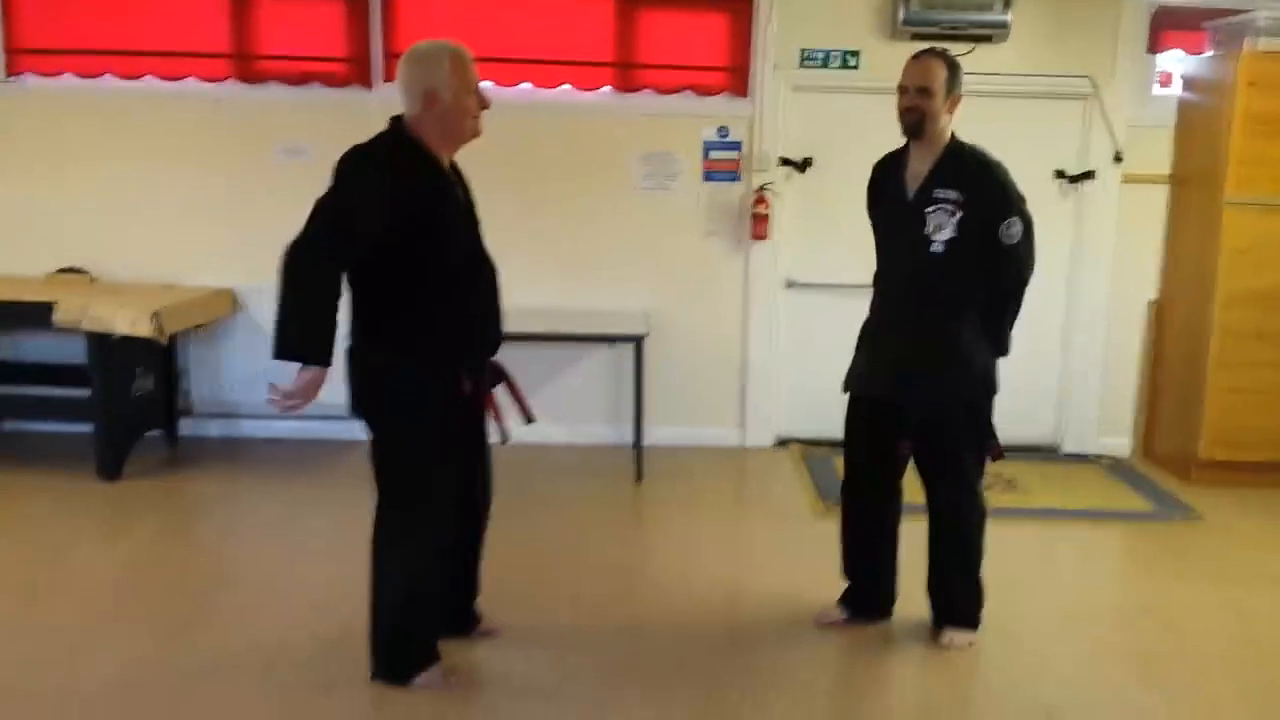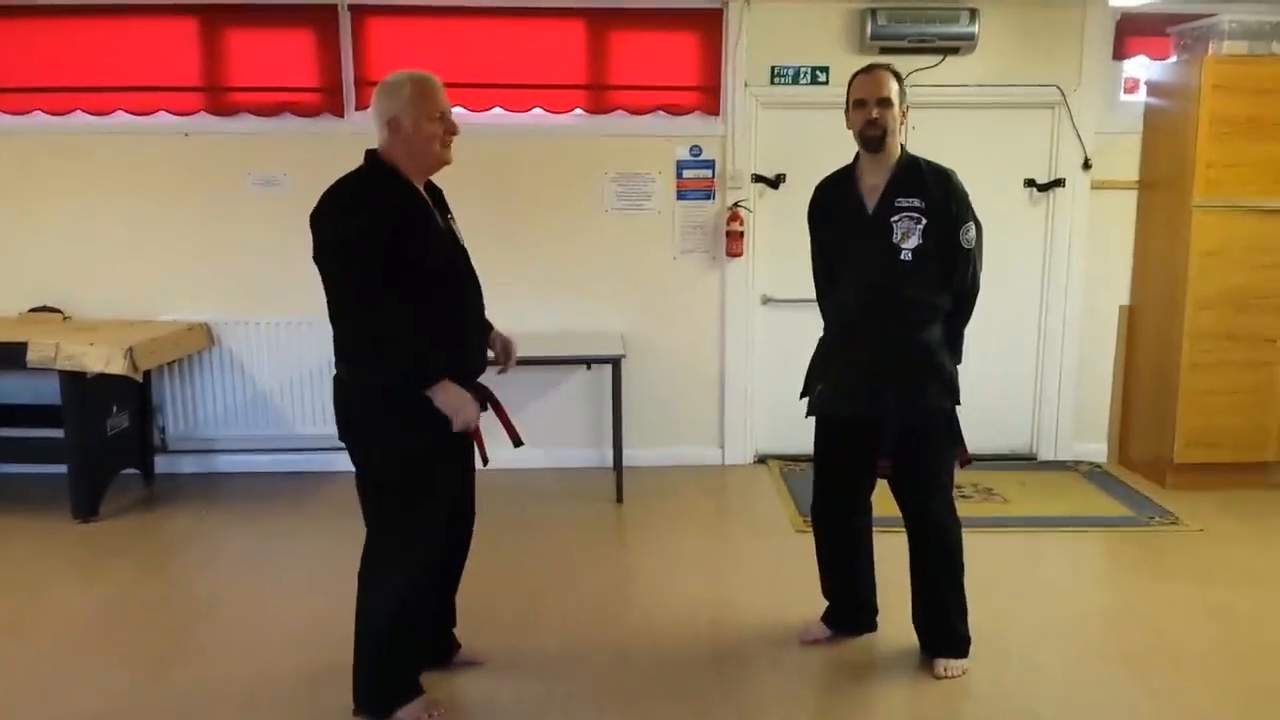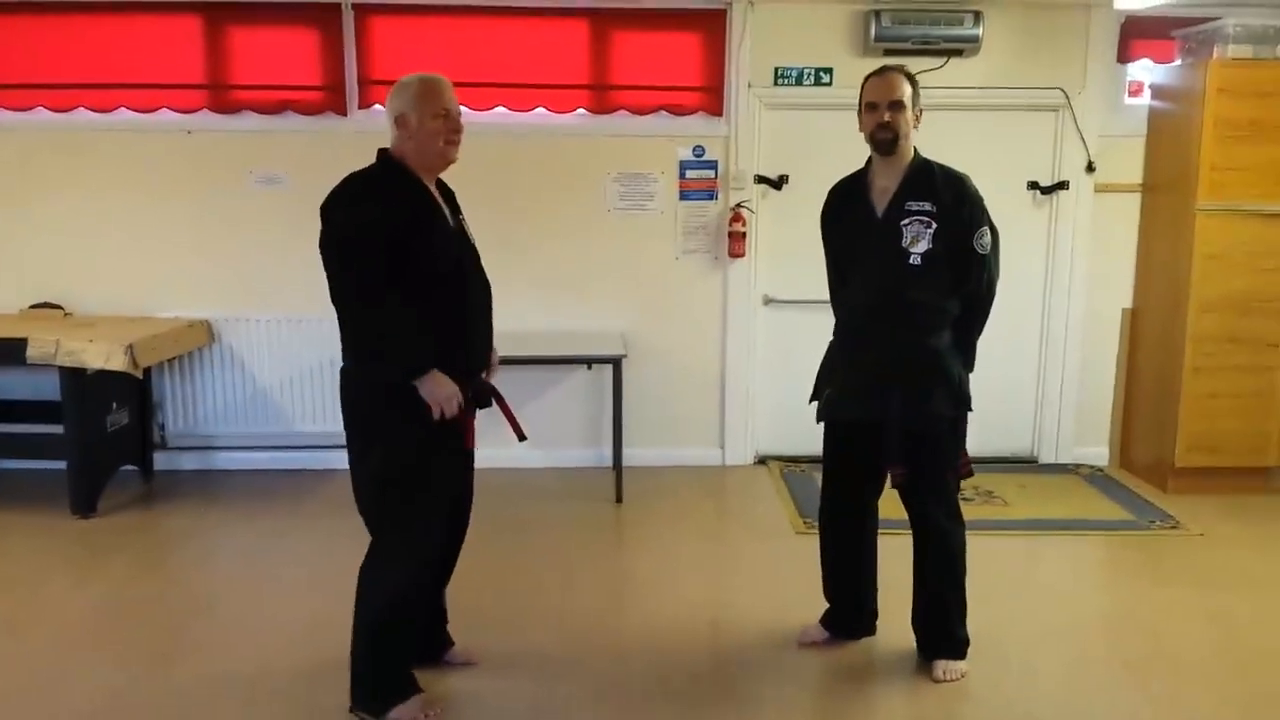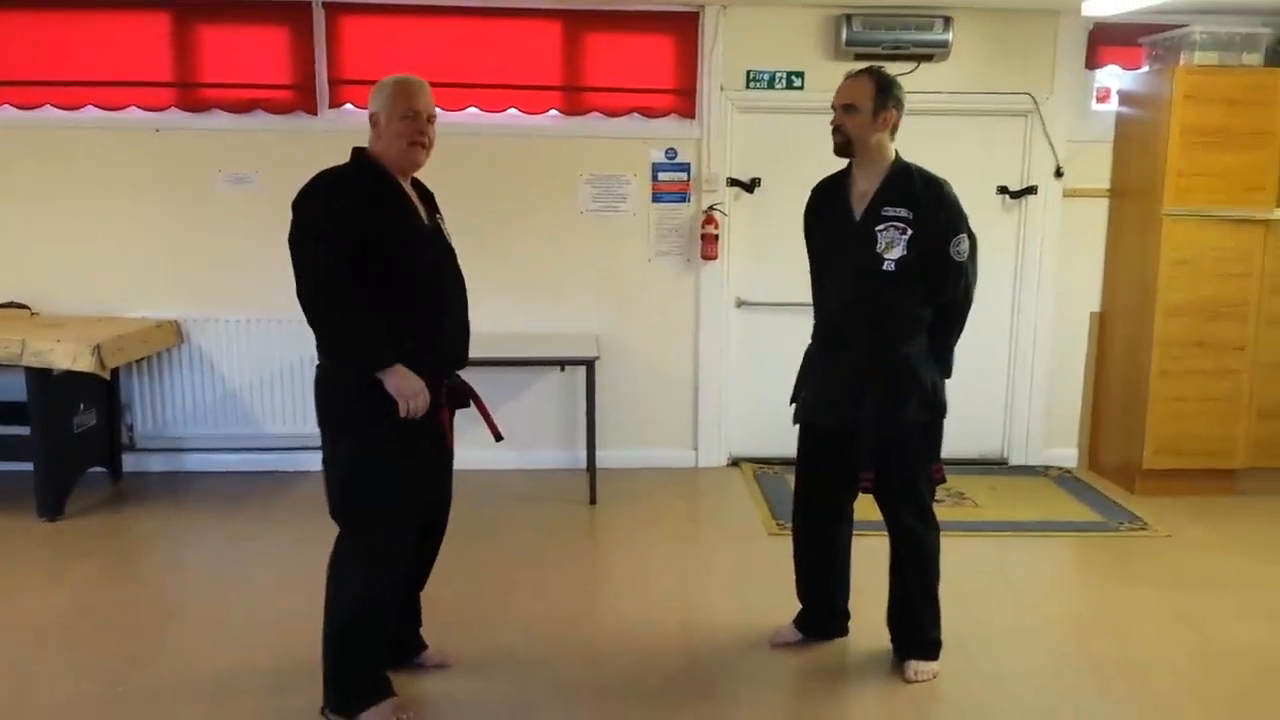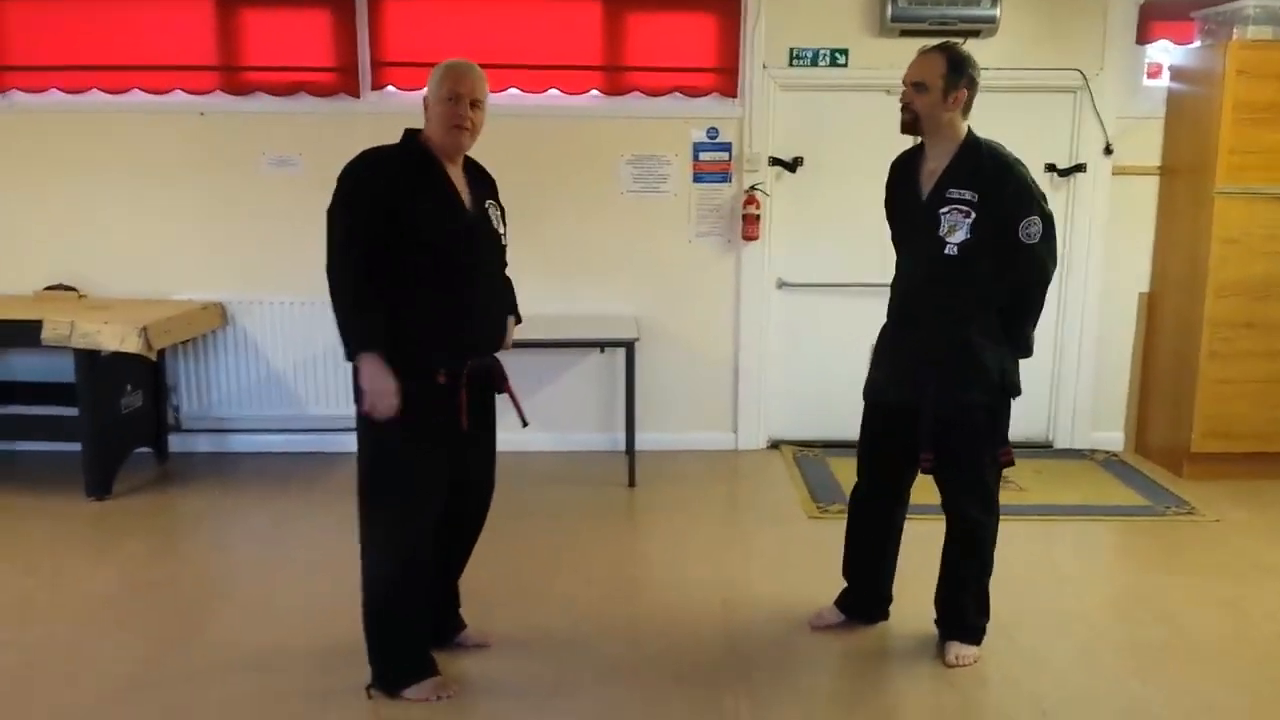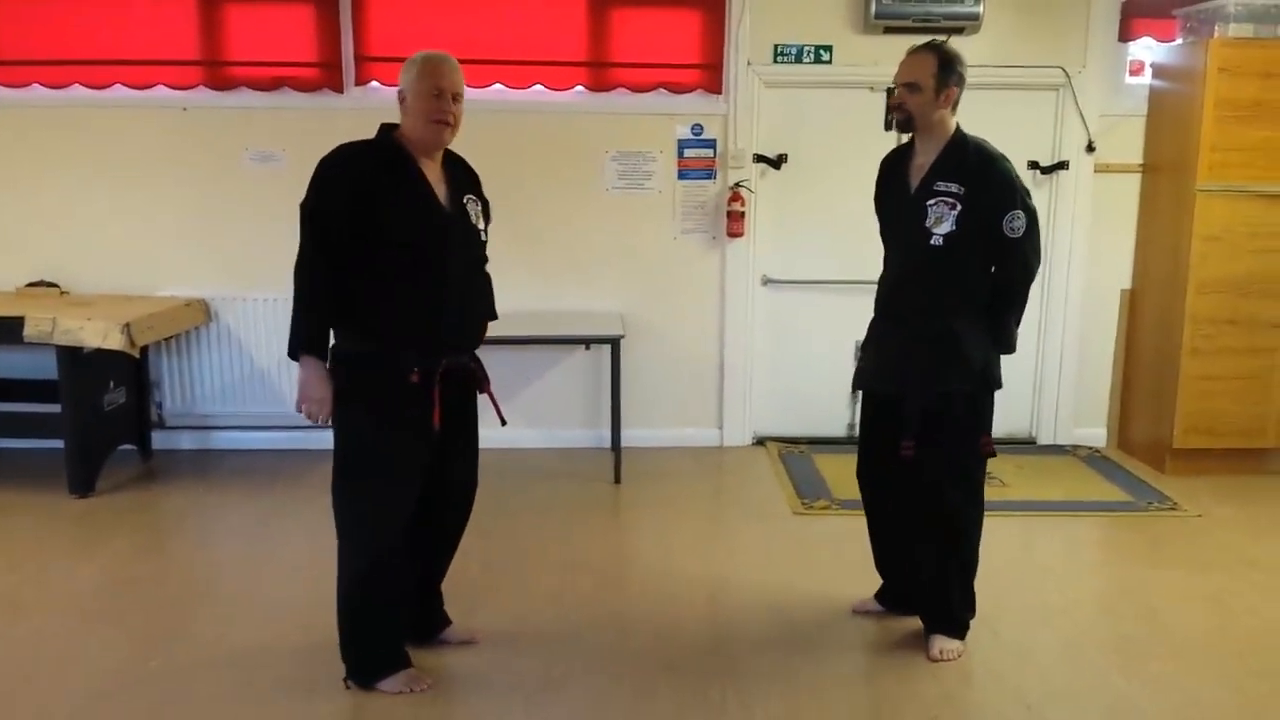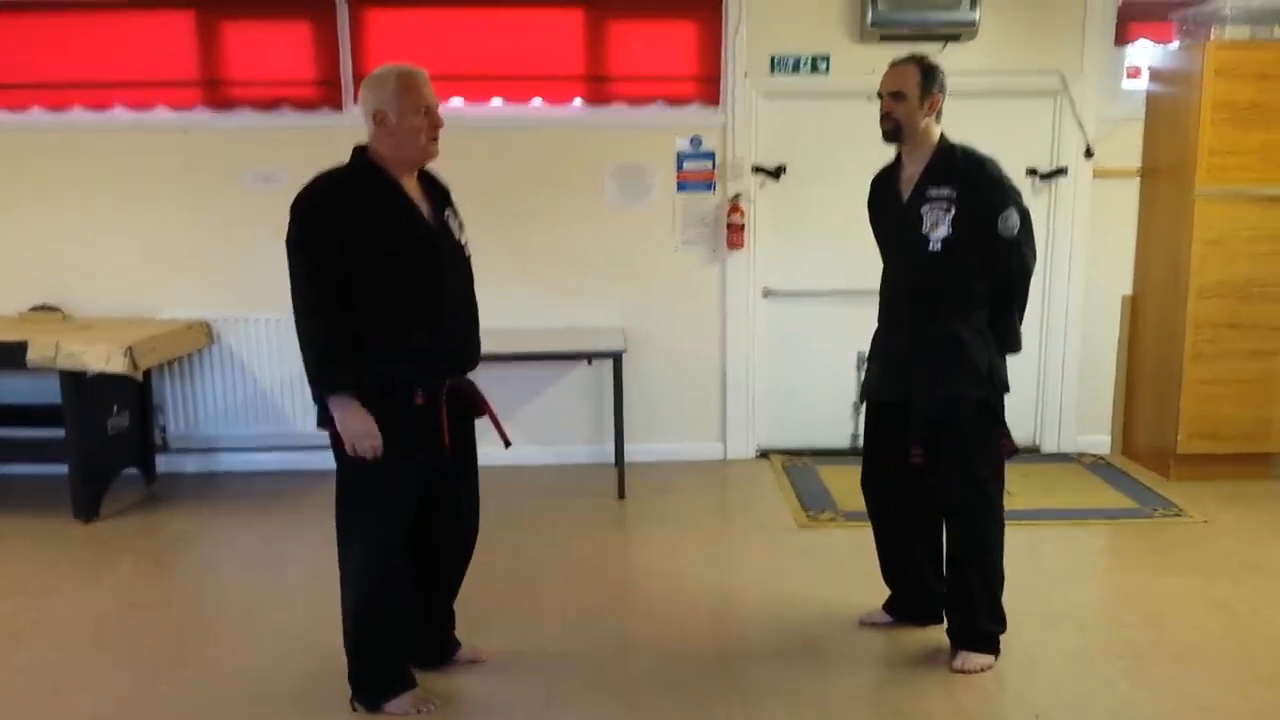
dt=0.5s
person 1, frame 1
left shoulder: (434, 166)
right shoulder: (378, 170)
right elbow: (316, 256)
right wrist: (311, 359)
left hip: (452, 373)
right hip: (408, 379)
left knee: (465, 496)
right knee: (417, 509)
left ankle: (451, 611)
right ankle: (401, 653)
person 1, frame 2
left shoulder: (425, 194)
right shoulder: (354, 204)
right elbow: (368, 313)
left wrist: (481, 332)
right wrist: (437, 382)
left hip: (441, 397)
right hip: (391, 404)
left knee: (449, 526)
right knee: (403, 539)
left ankle: (431, 639)
person 1, frame 3
left shoulder: (437, 194)
right shoulder: (363, 198)
right elbow: (363, 302)
left wrist: (474, 351)
right wrist: (423, 373)
left hip: (445, 393)
right hip: (395, 398)
left knee: (443, 524)
right knee: (404, 535)
left ankle: (424, 637)
person 1, frame 4
left shoulder: (418, 196)
right shoulder: (334, 195)
right elbow: (325, 296)
left wrist: (441, 358)
right wrist: (387, 368)
left hip: (427, 392)
right hip: (369, 396)
left knee: (421, 523)
right knee: (375, 534)
left ankle: (398, 638)
person 1, frame 5
left shoulder: (480, 182)
right shoulder: (377, 173)
right elbow: (349, 272)
left wrist: (505, 316)
right wrist: (369, 358)
left hip: (468, 376)
right hip: (403, 377)
left knee: (464, 505)
right knee: (401, 515)
left ankle: (437, 619)
right ankle: (397, 663)
person 1, frame 6
left shoulder: (463, 177)
right shoulder: (352, 170)
right elbow: (318, 270)
left wrist: (482, 316)
right wrist: (313, 360)
left hip: (450, 375)
right hip: (380, 377)
left knee: (446, 502)
right knee: (376, 514)
left ankle: (420, 615)
right ankle: (372, 656)
person 1, frame 7
left shoulder: (433, 192)
right shoulder: (333, 199)
right elbow: (316, 310)
left wrist: (456, 374)
right wrist: (341, 399)
left hip: (445, 398)
right hip: (381, 404)
left knee: (451, 527)
right knee: (380, 539)
left ankle: (431, 639)
person 2, frame 1
left shoulder: (985, 179)
right shoulder: (884, 175)
left elbow: (1014, 268)
left wrist: (979, 344)
right wrist: (892, 326)
left hip: (955, 364)
right hip: (884, 353)
left knee: (953, 492)
right knee: (865, 480)
left ankle: (957, 611)
right ankle: (867, 596)
person 2, frame 2
left shoulder: (940, 188)
right shoulder: (829, 195)
left elbow: (963, 282)
left wrist: (931, 350)
right wrist: (849, 340)
left hip: (920, 375)
right hip: (845, 370)
left knee: (930, 509)
right knee: (836, 501)
left ankle: (945, 637)
right ankle: (848, 611)
person 2, frame 3
left shoulder: (953, 193)
right shoulder: (842, 199)
left elbow: (979, 286)
left wrist: (943, 355)
right wrist: (862, 347)
left hip: (930, 381)
right hip: (854, 374)
left knee: (935, 513)
right knee: (844, 505)
left ankle: (943, 639)
right ankle: (849, 614)
person 2, frame 4
left shoulder: (930, 198)
right shoulder: (824, 197)
left elbow: (955, 293)
left wrist: (918, 362)
right wrist: (838, 352)
left hip: (904, 387)
right hip: (830, 377)
left knee: (909, 517)
right knee: (817, 506)
left ankle: (917, 640)
right ankle: (822, 615)
person 2, frame 5
left shoulder: (1002, 174)
right shoulder: (903, 170)
left elbow: (1035, 268)
left wrist: (1000, 345)
right wrist: (913, 329)
left hip: (973, 367)
right hip: (902, 354)
left knee: (969, 502)
right knee: (877, 484)
left ankle: (962, 624)
right ankle: (863, 598)
person 2, frame 6
left shoulder: (987, 170)
right shoulder: (893, 167)
left elbow: (1020, 262)
left wrist: (988, 338)
right wrist: (901, 323)
left hip: (957, 359)
right hip: (891, 348)
left knee: (951, 490)
right knee: (883, 476)
left ankle: (948, 617)
right ankle: (903, 589)
person 2, frame 7
left shoulder: (977, 175)
right shoulder: (883, 184)
left elbow: (1016, 263)
left wrist: (990, 341)
right wrist: (903, 333)
left hip: (962, 366)
right hip: (897, 358)
left knee: (968, 498)
right knee: (890, 487)
left ankle: (977, 632)
right ankle: (914, 600)
